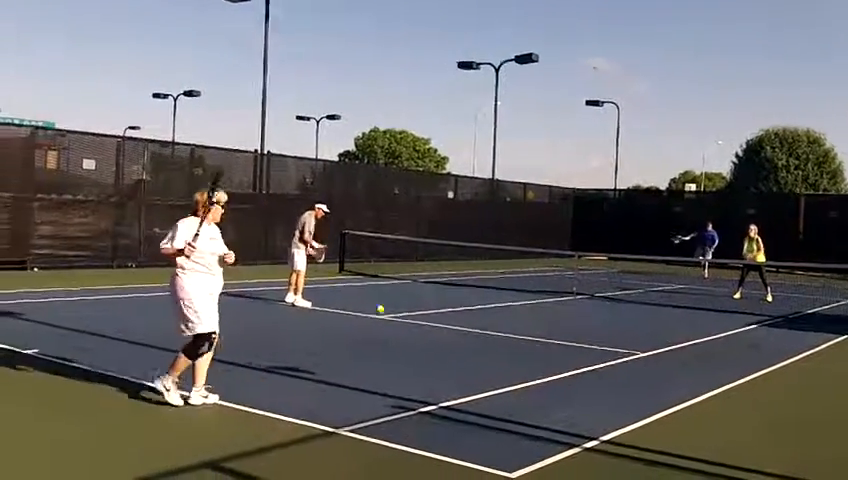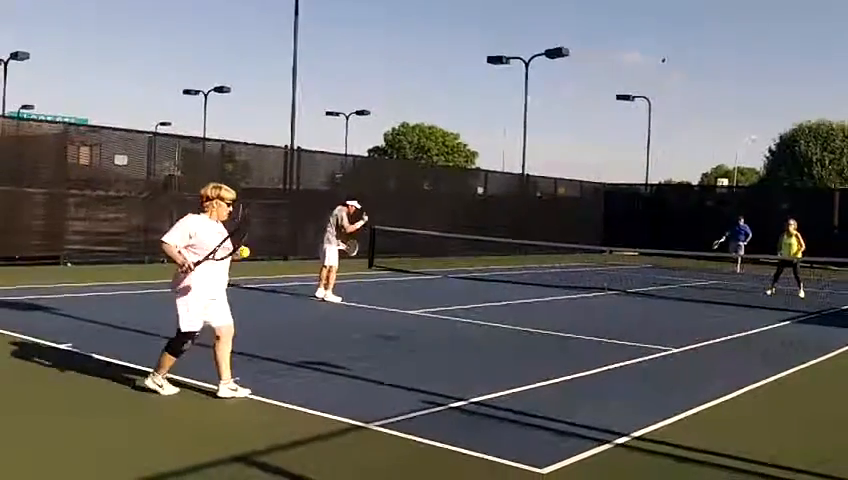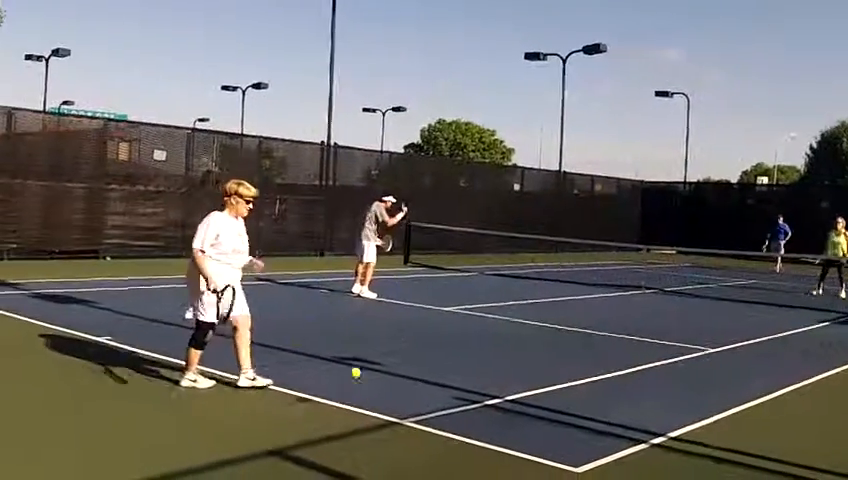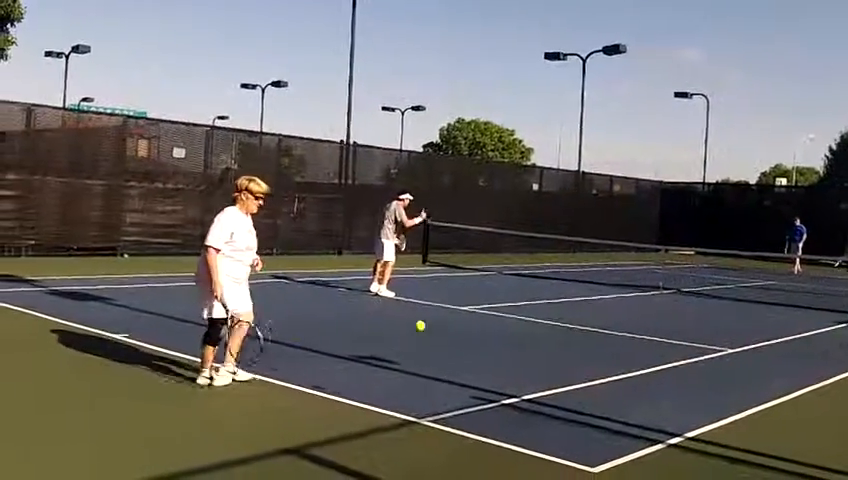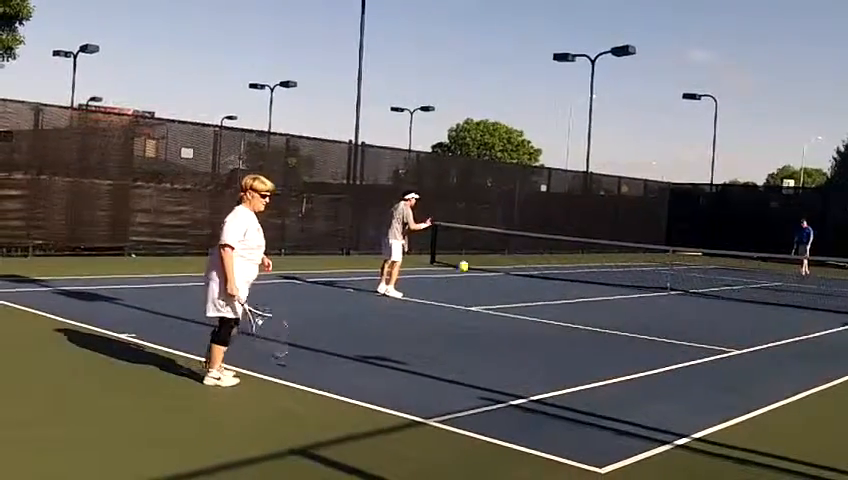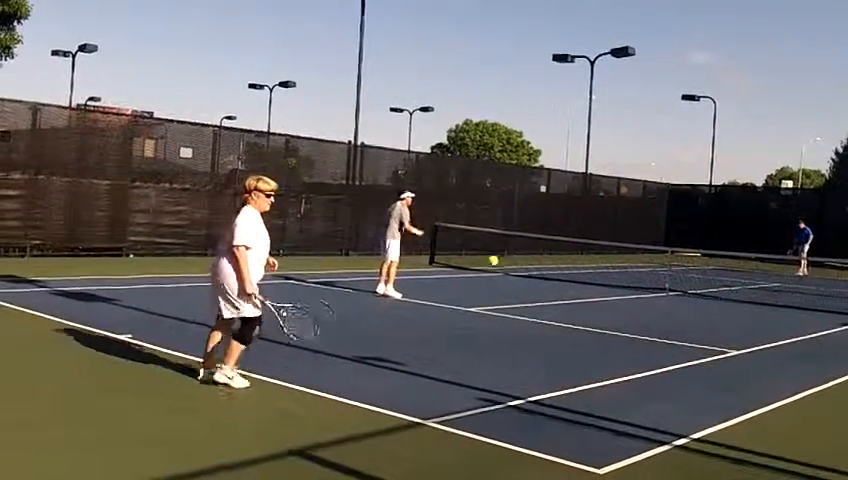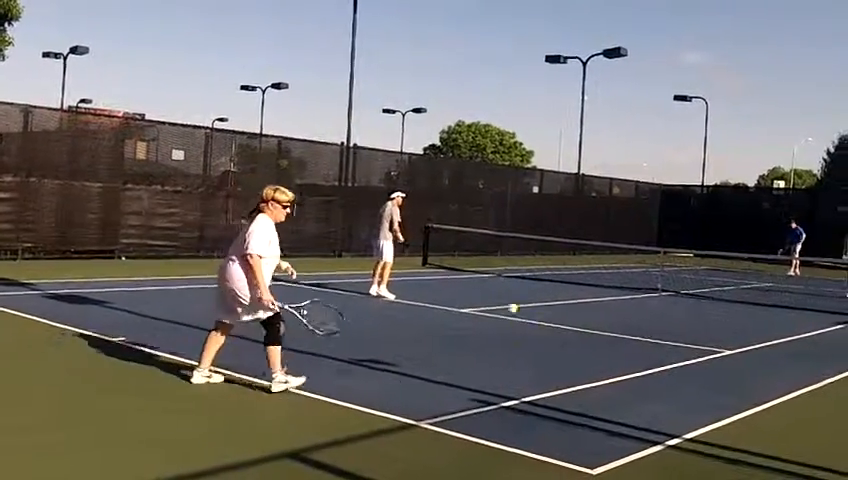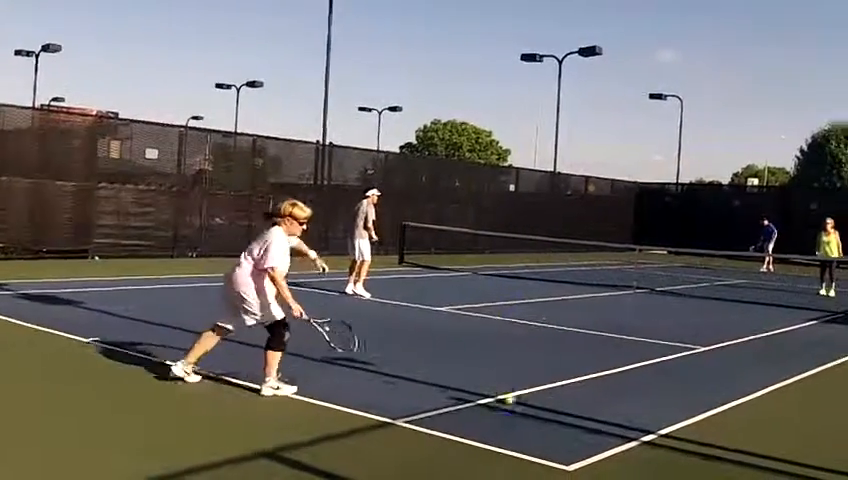
dt=0.2s
person 1, frame 1
left shoulder: (213, 230)
right shoulder: (186, 225)
left elbow: (219, 253)
right elbow: (164, 249)
left wrist: (227, 257)
right wrist: (180, 251)
left hip: (207, 293)
right hip: (192, 290)
left knee: (206, 339)
right knee: (205, 339)
left ankle: (198, 390)
right ankle: (168, 380)
person 1, frame 2
left shoulder: (219, 227)
right shoulder: (192, 222)
right elbow: (166, 244)
left wrist: (234, 253)
right wrist: (181, 260)
left hip: (215, 290)
right hip: (193, 288)
left knee: (225, 332)
right knee: (186, 335)
left ankle: (226, 383)
right ankle: (157, 377)
person 1, frame 3
left shoulder: (239, 222)
right shoulder: (214, 220)
right elbow: (197, 252)
left wrist: (251, 261)
right wrist: (208, 277)
left hip: (229, 282)
right hip: (208, 282)
left knee: (243, 322)
right knee: (206, 327)
left ankle: (246, 374)
right ankle: (189, 375)
person 1, frame 4
left shoulder: (246, 218)
right shoulder: (227, 218)
right elbow: (210, 250)
left wrist: (254, 259)
right wrist: (216, 282)
left hip: (237, 279)
right hip: (219, 279)
left knee: (245, 319)
right knee: (218, 323)
left ankle: (228, 366)
right ankle: (206, 373)
person 1, frame 5
left shoulder: (250, 217)
right shoulder: (239, 217)
right elbow: (226, 249)
left wrist: (262, 258)
right wrist: (230, 282)
left hip: (240, 279)
right hip: (228, 278)
left knee: (231, 322)
right knee: (228, 323)
left ankle: (212, 365)
right ankle: (212, 373)
person 1, frame 6
left shoulder: (253, 216)
right shoulder: (248, 217)
right elbow: (239, 250)
left wrist: (266, 259)
right wrist: (248, 282)
left hip: (232, 276)
right hip: (235, 277)
left knee: (225, 322)
right knee: (252, 322)
left ankle: (208, 369)
right ankle: (226, 370)
person 1, frame 7
left shoulder: (263, 224)
right shoulder: (262, 225)
right elbow: (252, 257)
left wrist: (281, 263)
right wrist: (263, 289)
left hip: (233, 279)
right hip: (243, 281)
left knee: (224, 325)
right knee: (274, 324)
left ankle: (201, 371)
right ankle: (278, 378)
person 1, frame 8
left shoulder: (280, 234)
right shoulder: (278, 238)
left elbow: (294, 241)
right elbow: (274, 272)
left wrist: (313, 255)
right wrist: (291, 302)
left hip: (241, 283)
right hip: (250, 286)
left knee: (221, 328)
right knee: (280, 329)
left ankle: (185, 365)
right ankle: (270, 382)
